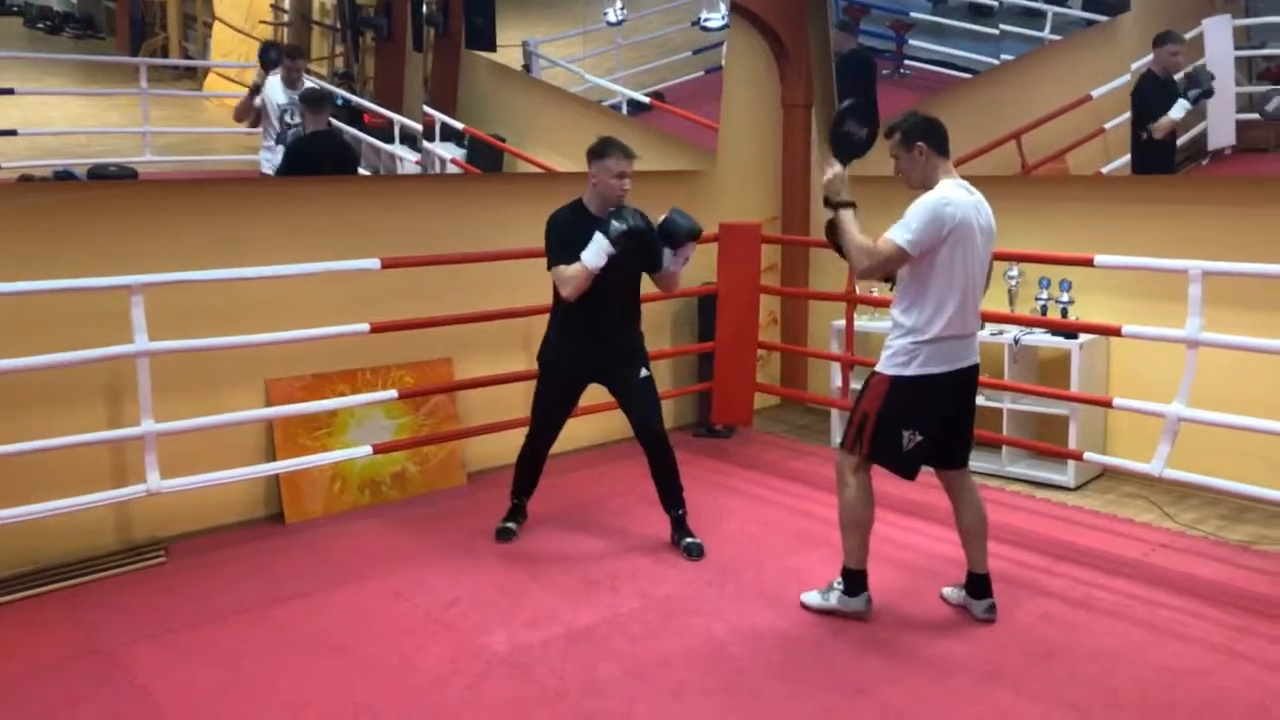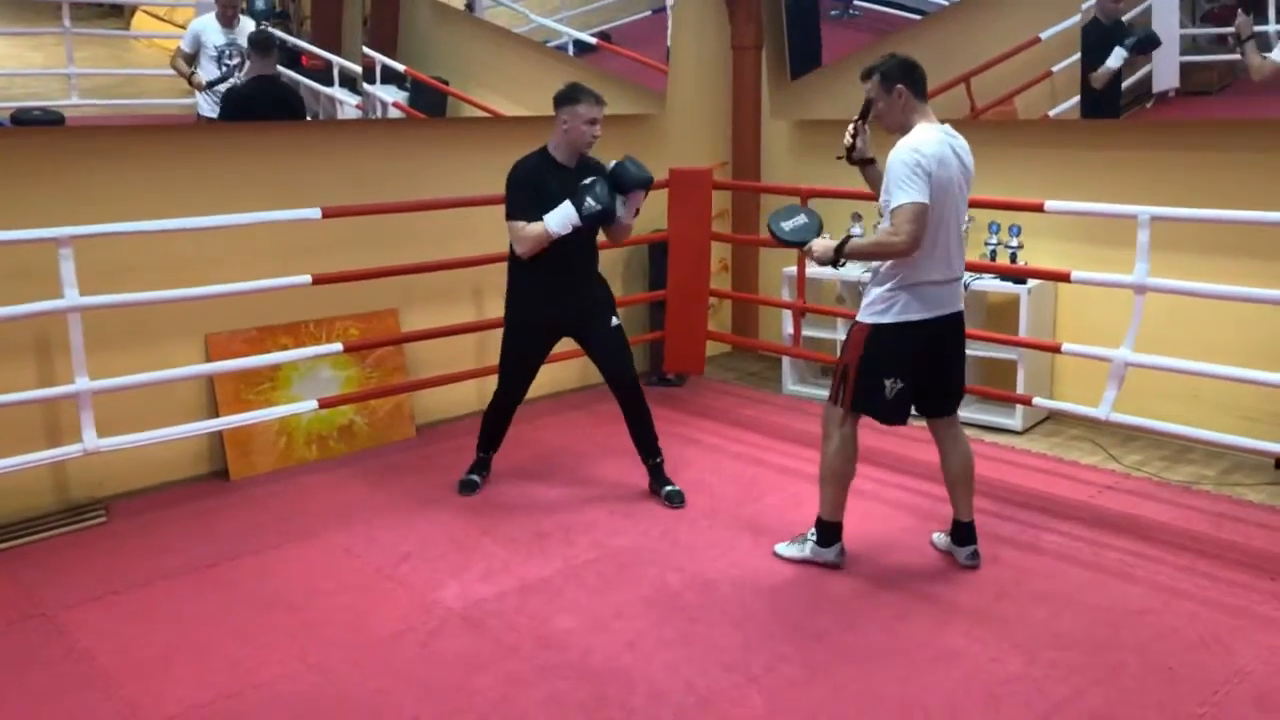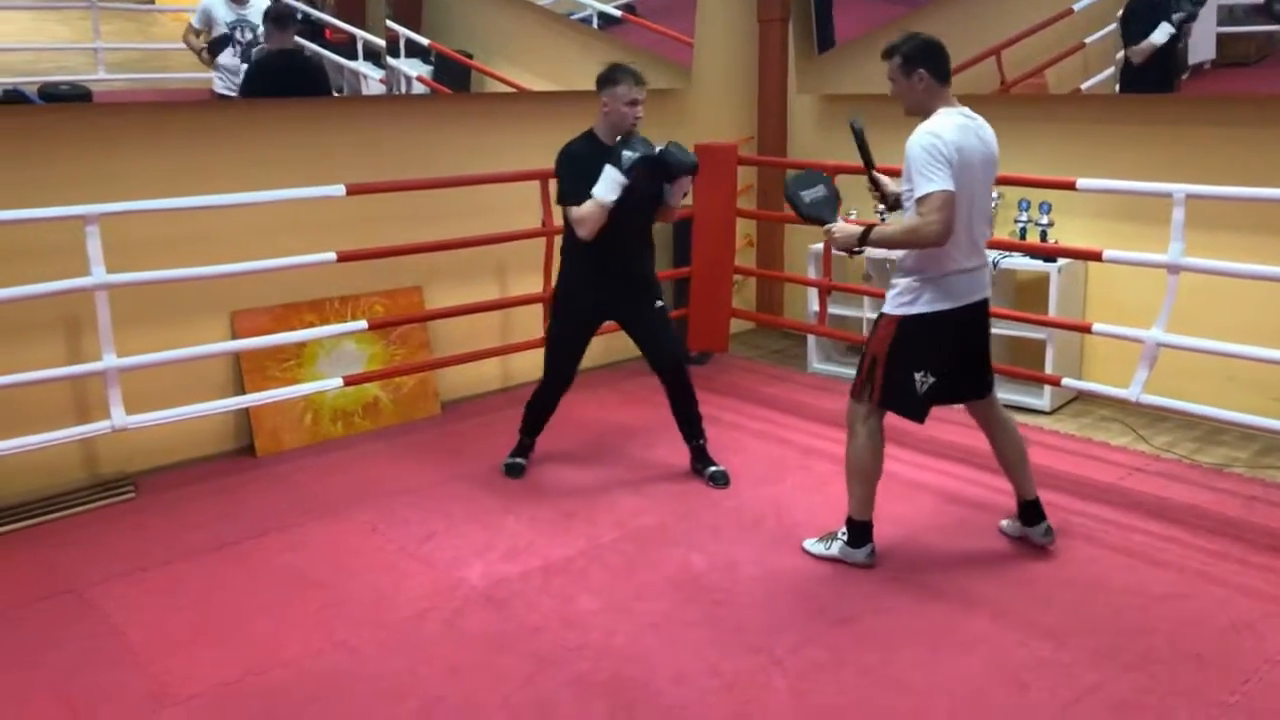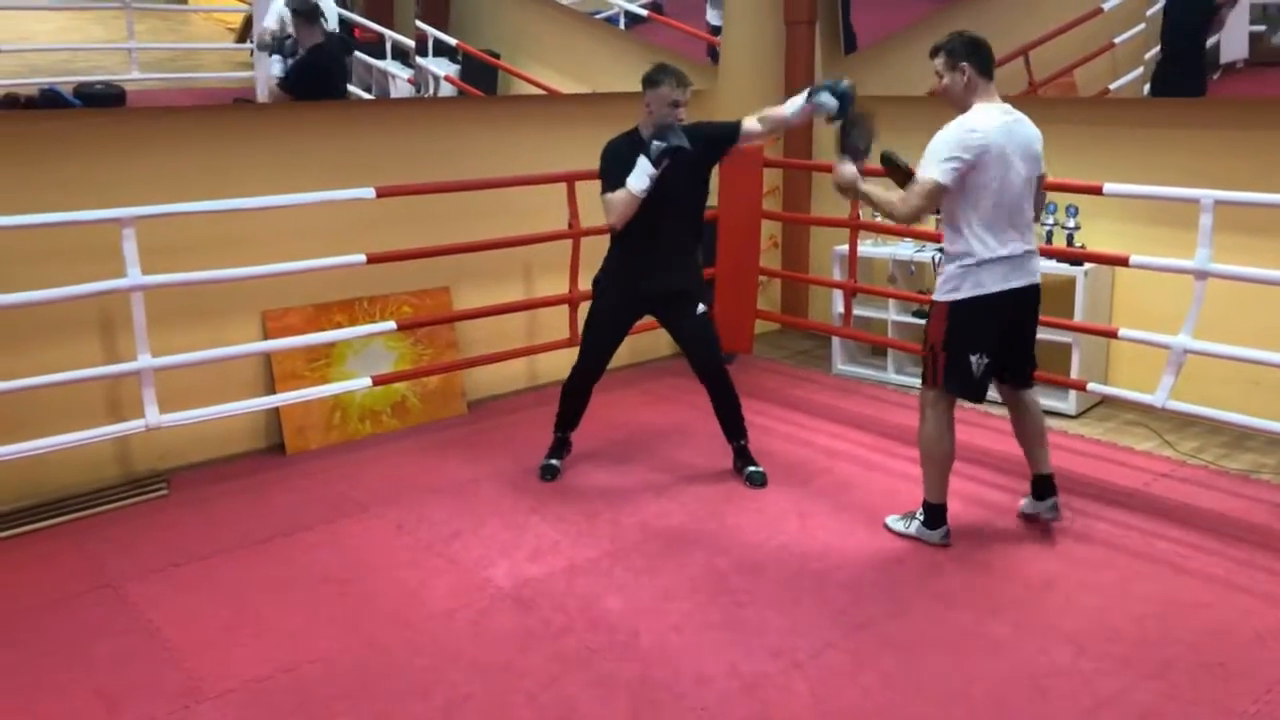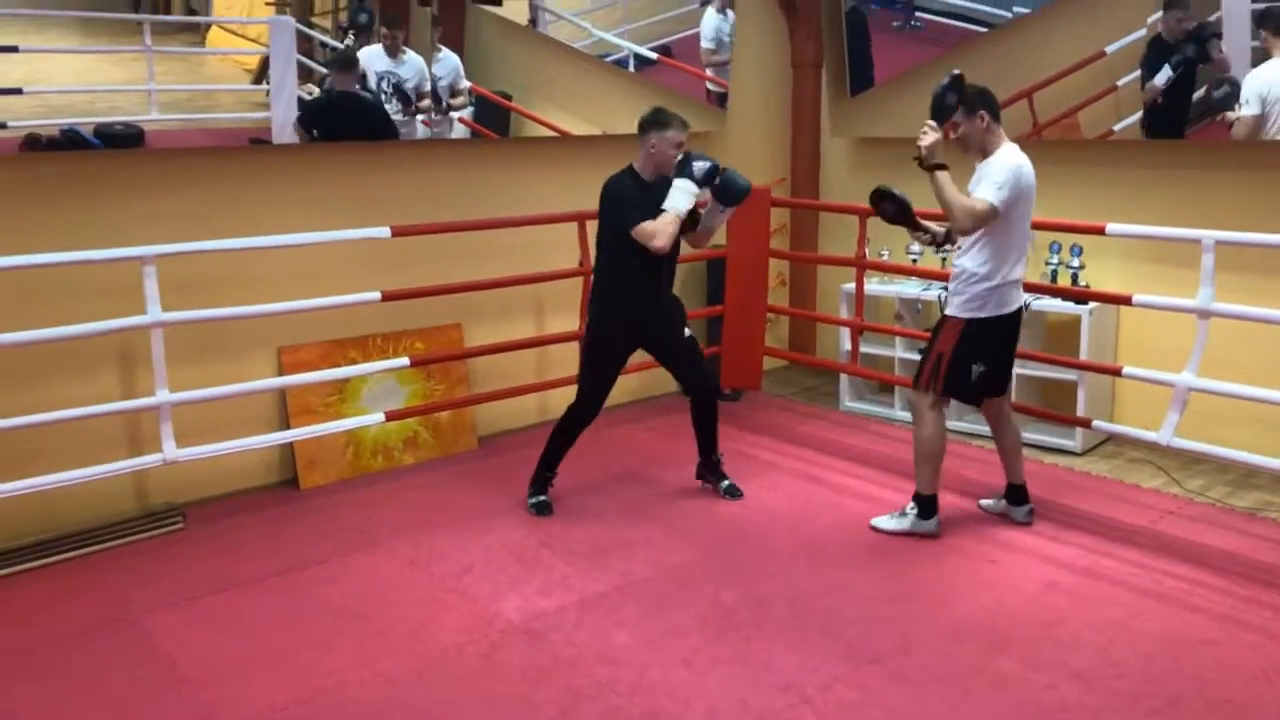
dt=1s
person 1, frame 1
left shoulder: (936, 205)
right shoulder: (978, 205)
left elbow: (865, 264)
left wrist: (841, 203)
right wrist: (903, 270)
left hip: (913, 366)
right hip: (960, 362)
left knee: (853, 463)
right knee: (955, 473)
left ankle: (852, 587)
right ankle: (979, 590)
person 1, frame 2
left shoulder: (911, 152)
right shoulder: (956, 146)
left elbow: (903, 239)
left wrist: (836, 249)
right wrist: (865, 161)
left hip: (894, 314)
right hip: (945, 310)
left knee: (840, 415)
right knee: (945, 421)
left ankle: (826, 537)
right ankle: (963, 537)
person 1, frame 3
left shoulder: (929, 138)
right shoulder: (980, 130)
left elbow: (934, 230)
left wrist: (861, 234)
right wrist: (900, 195)
left hip: (921, 304)
right hip: (971, 296)
left knee: (865, 410)
right knee: (984, 406)
left ankle: (857, 536)
right ankle: (1033, 517)
person 1, frame 4
left shoulder: (963, 132)
right shoulder: (1027, 130)
left elbow: (909, 209)
left wrist: (856, 183)
left hip: (971, 290)
right hip: (1022, 281)
left knee: (936, 400)
right knee: (1016, 389)
left ankle: (932, 517)
right ankle: (1043, 493)
person 1, frame 5
left shoulder: (1004, 166)
right shoulder: (1006, 164)
left elbow: (968, 218)
left wrist: (933, 165)
right wrist: (945, 235)
left hip: (979, 308)
right hip: (1001, 306)
left knee: (926, 400)
right knee: (995, 401)
left ankle: (923, 511)
right ankle: (1017, 498)
person 2, frame 1
left shoulder: (635, 225)
right shoulder: (564, 222)
left elbow: (667, 284)
right elbow: (568, 289)
left wrist: (678, 251)
right wrist: (605, 240)
left hip: (624, 350)
right hip: (568, 351)
left knee: (653, 434)
right knee: (540, 435)
left ankle: (679, 523)
right ankle: (517, 507)
person 2, frame 2
left shoulder: (596, 172)
right shoulder: (527, 172)
left elbow: (617, 236)
right elbow: (523, 245)
left wrist: (631, 201)
right wrist: (571, 210)
left hip: (590, 299)
right hip: (533, 305)
left knee: (626, 382)
right knee: (510, 390)
left ankle: (656, 470)
right ankle: (482, 461)
person 2, frame 3
left shoulder: (643, 150)
right shoulder: (575, 155)
left elbow: (663, 214)
right elbow: (583, 227)
left wrist: (677, 187)
right wrist: (615, 174)
left hip: (637, 283)
right hip: (583, 288)
left knee: (673, 364)
right knee: (558, 376)
left ankle: (699, 452)
right ankle: (524, 444)
person 2, frame 4
left shoulder: (703, 139)
right shoulder: (619, 149)
left elbow: (760, 124)
right elbow: (615, 216)
left wrist: (812, 101)
right wrist: (649, 163)
left hip: (680, 282)
right hip: (623, 281)
left knee: (711, 369)
right knee: (589, 366)
left ankle: (741, 452)
right ankle: (560, 443)
person 2, frame 5
left shoulder: (670, 185)
right shoulder: (620, 189)
left elbow: (698, 239)
right elbow: (658, 241)
left wrist: (723, 204)
right wrist: (686, 185)
left hip: (660, 311)
right hip: (614, 316)
left knee: (704, 387)
right knee: (588, 404)
left ankle: (710, 467)
right ankle: (541, 480)
